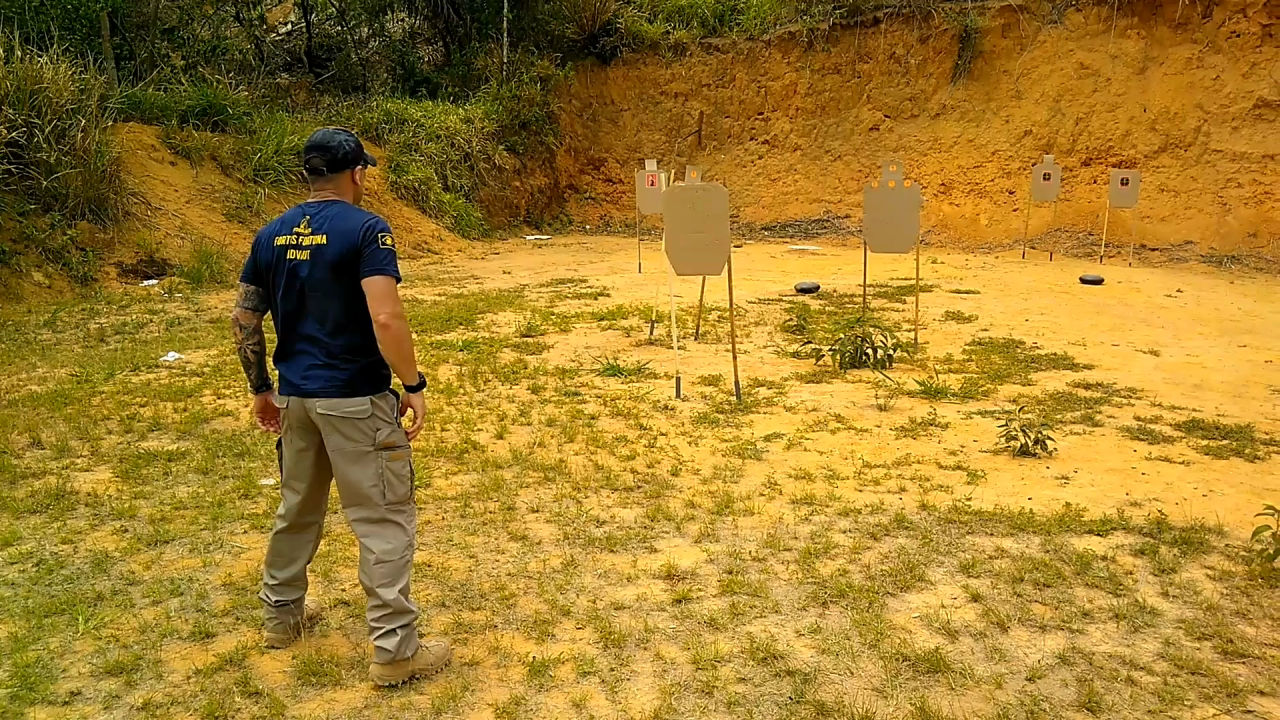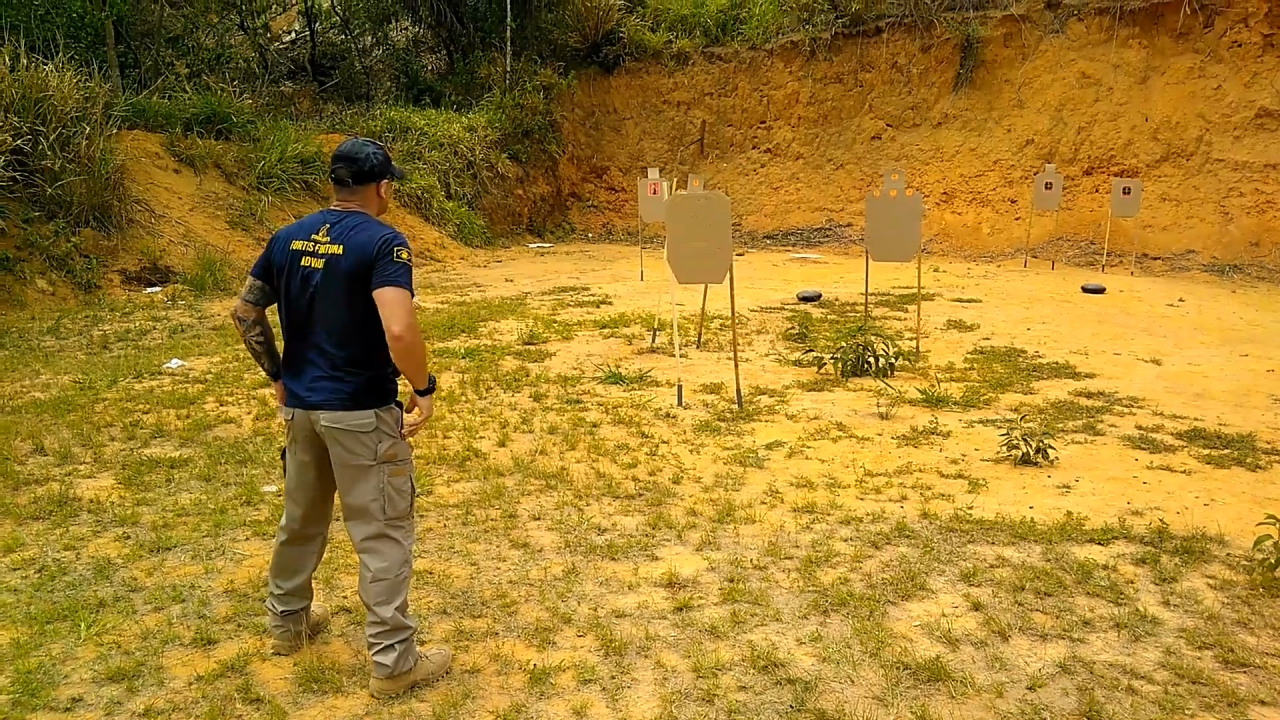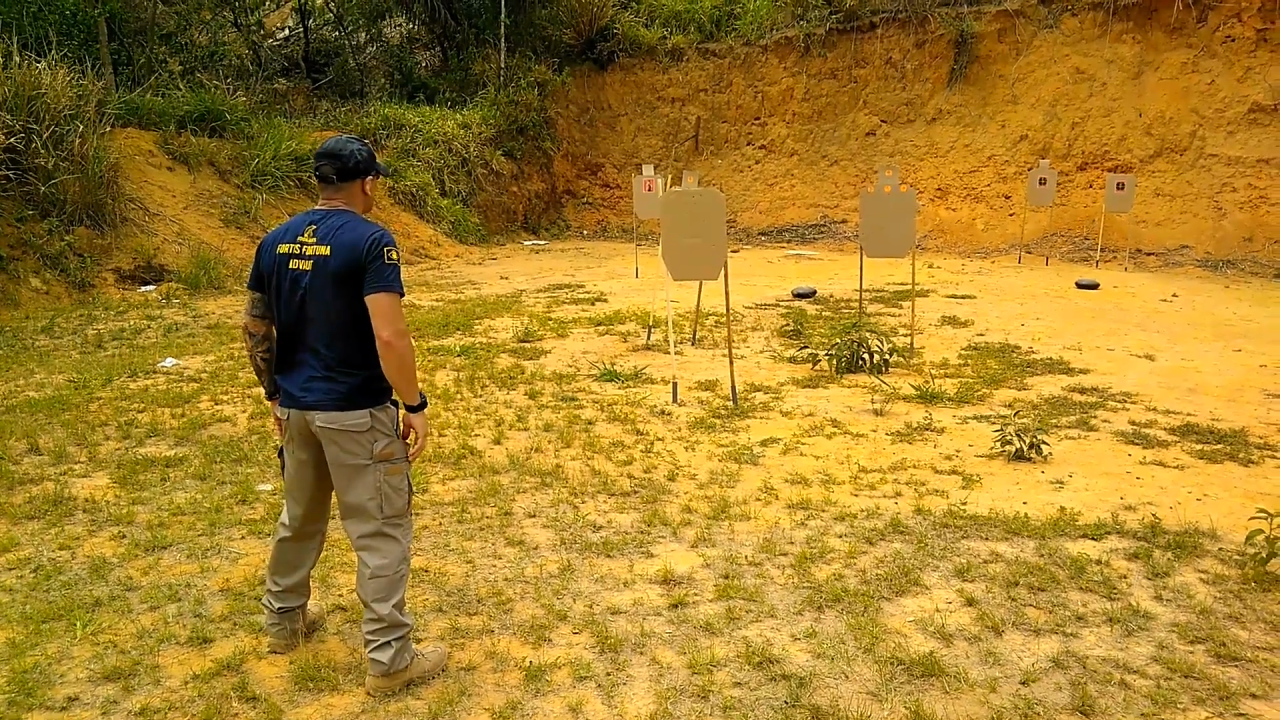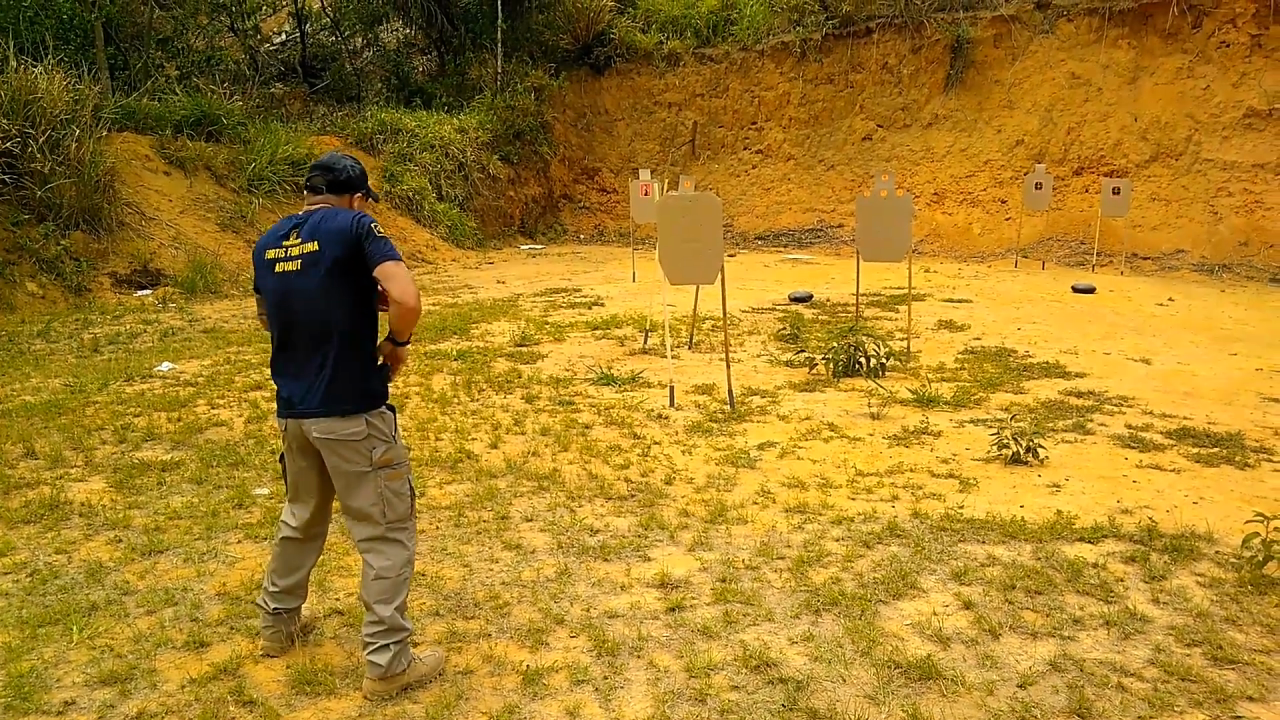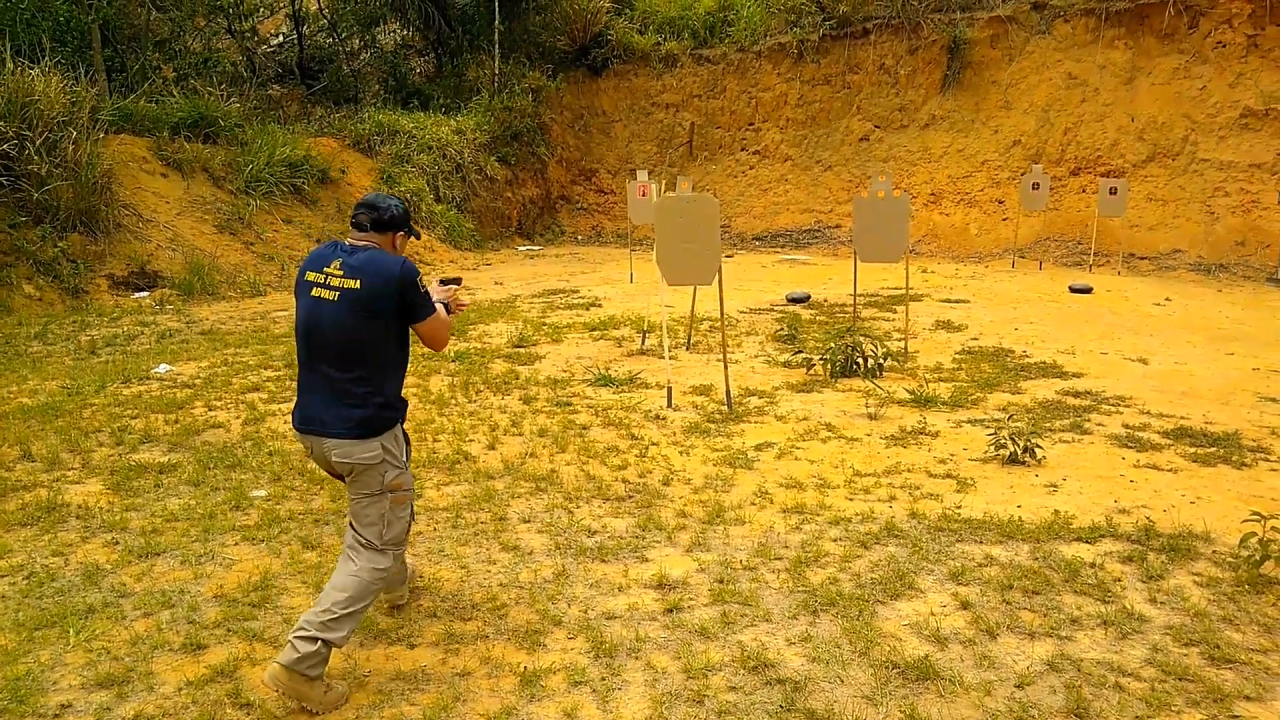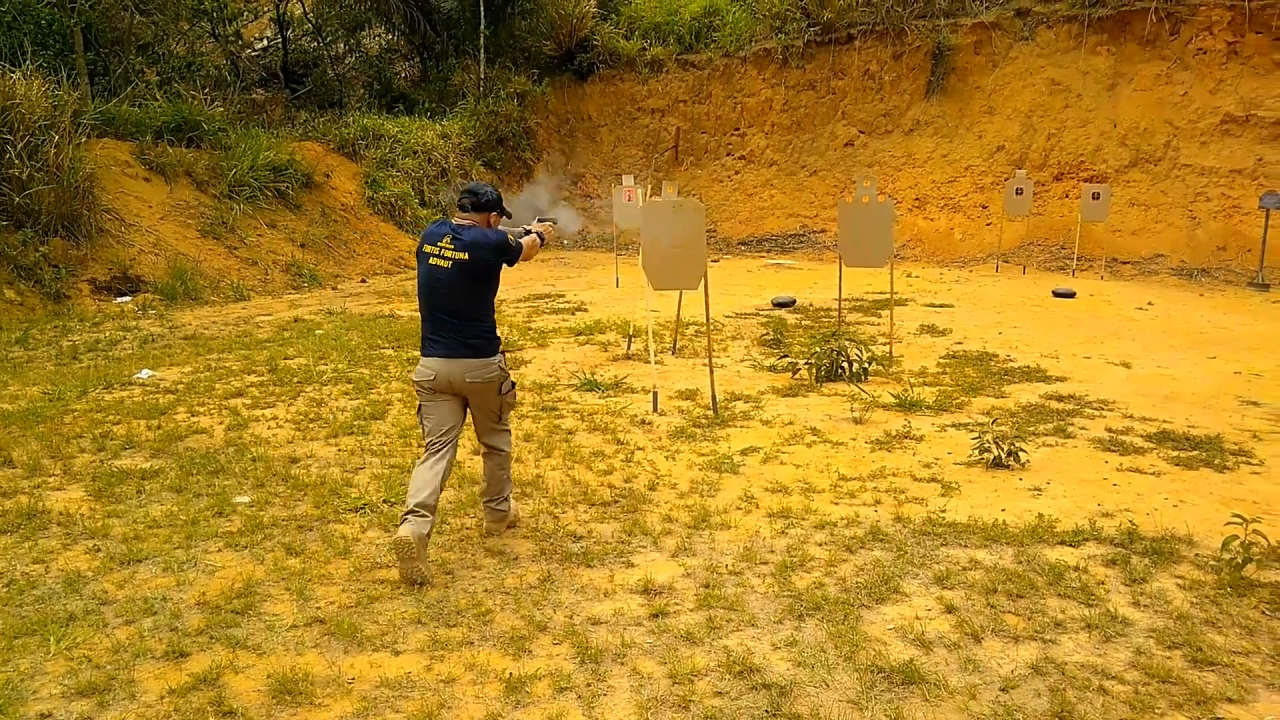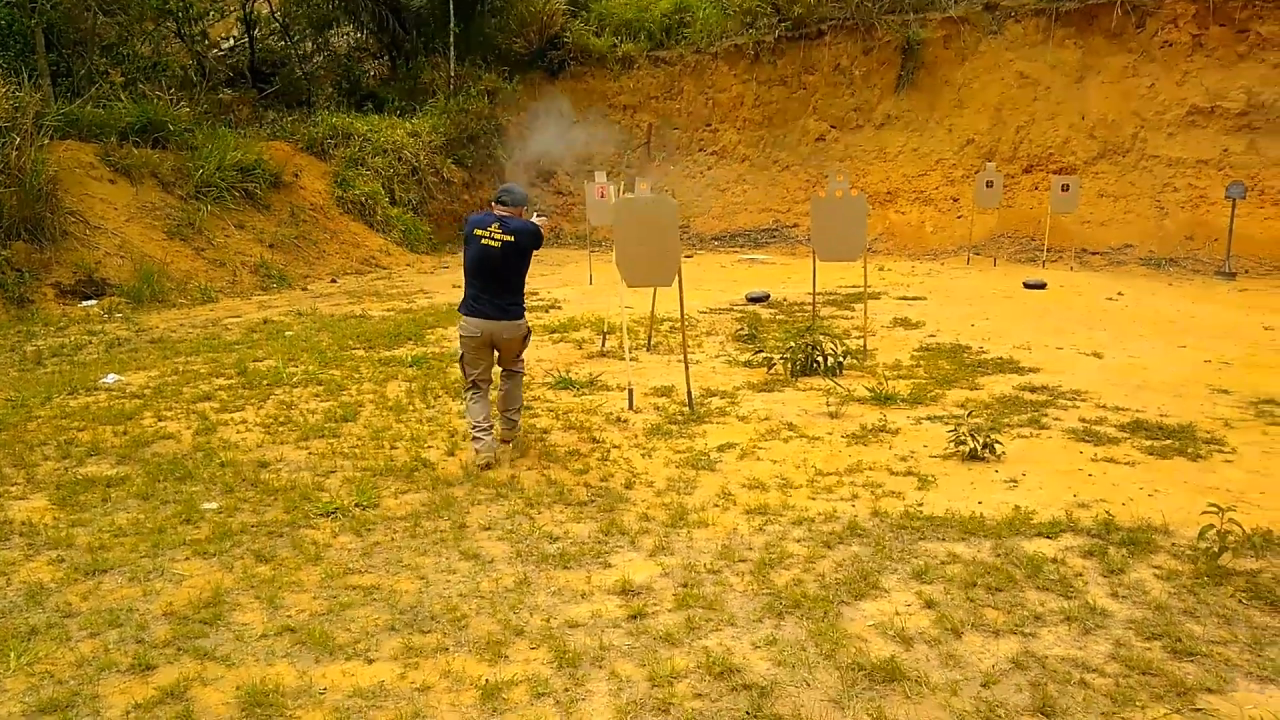
dt=0.7s
person 1, frame 1
left shoulder: (270, 235)
right shoulder: (366, 229)
left elbow: (243, 319)
right elbow: (386, 319)
left wrist: (261, 388)
right wrist: (414, 385)
left hip: (296, 395)
right hip: (356, 398)
left knee: (296, 507)
right knee: (384, 519)
left ankle: (281, 615)
right ankle: (395, 648)
person 1, frame 2
left shoulder: (287, 238)
right shoulder: (382, 241)
left elbow: (245, 312)
right elbow: (401, 331)
left wrist: (278, 375)
right wrist: (424, 388)
left hip: (301, 405)
right hip: (361, 410)
left knee: (301, 517)
right knee: (384, 533)
left ankle: (289, 622)
right ankle: (394, 661)
person 1, frame 3
left shoulder: (275, 241)
right shoulder: (370, 240)
left elbow: (255, 328)
right elbow: (389, 336)
left wrist: (274, 394)
right wrist: (415, 405)
left hip: (297, 407)
right hip: (356, 412)
left knee: (299, 516)
right knee: (381, 532)
left ankle: (284, 621)
right ankle: (389, 659)
person 1, frame 4
left shoulder: (268, 243)
right shoulder: (353, 226)
right elbow: (406, 300)
right wrist: (396, 345)
left hip: (293, 411)
right hip: (352, 413)
left knee: (301, 518)
right knee: (387, 535)
left ankle: (277, 623)
right ankle: (388, 663)
person 1, frame 5
left shoulder: (314, 262)
right shoulder: (396, 271)
right elbow: (437, 339)
right wrist: (440, 304)
left hip: (312, 428)
right hip: (366, 433)
left knee: (369, 511)
right knee: (375, 548)
left ankle: (394, 584)
right ankle: (301, 660)
person 1, frame 6
left shoulder: (431, 235)
right shoulder: (491, 242)
right elbow: (525, 252)
left wrist: (516, 237)
right wrist: (538, 235)
left hip: (433, 365)
right hip: (480, 364)
left knee: (435, 451)
right knee: (495, 439)
left ankle: (414, 528)
right ankle: (498, 513)
person 1, frame 7
left shoulder: (473, 223)
right shoulder: (527, 230)
left hip: (473, 321)
right hip: (510, 322)
left knee: (477, 386)
right knee: (512, 369)
left ankle: (483, 446)
right ankle: (509, 425)
